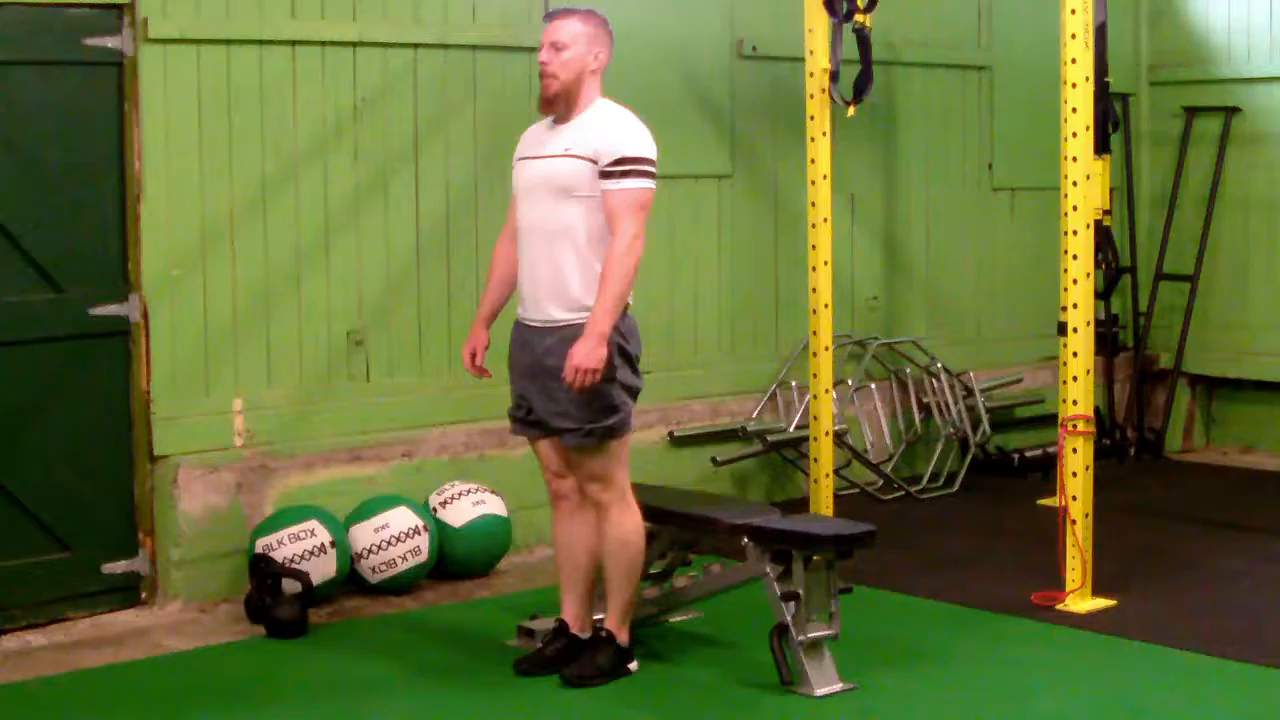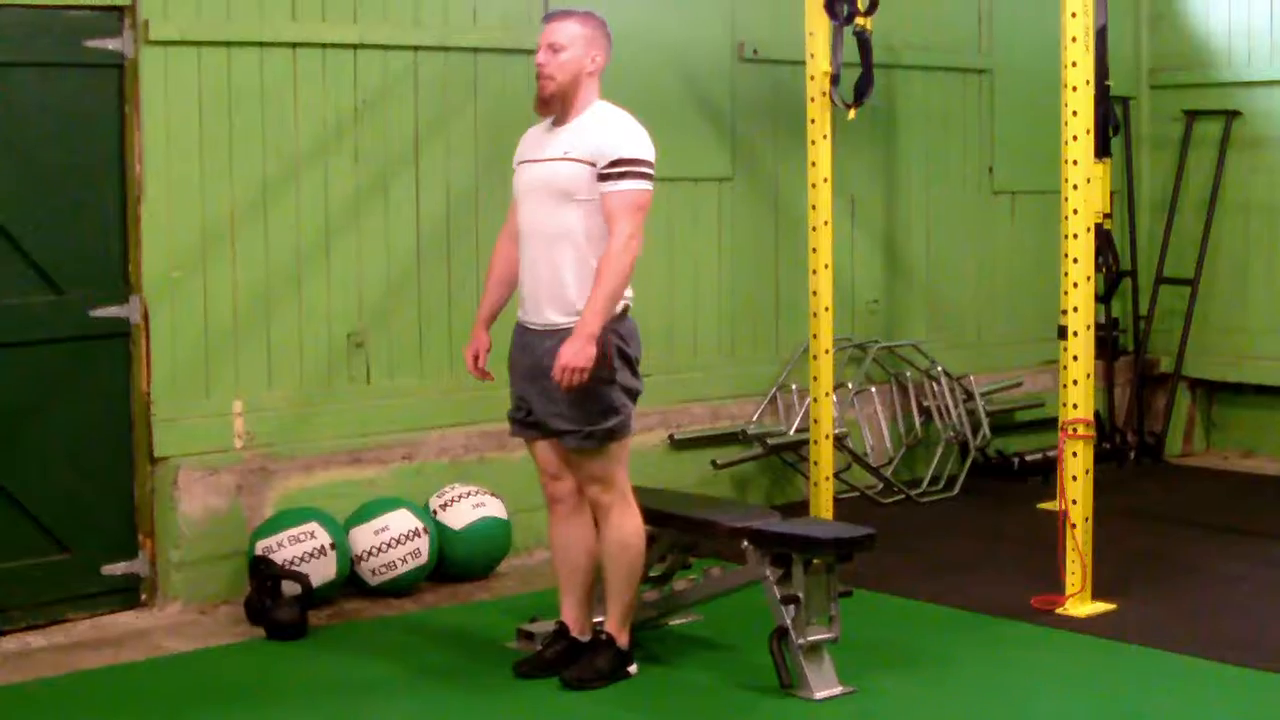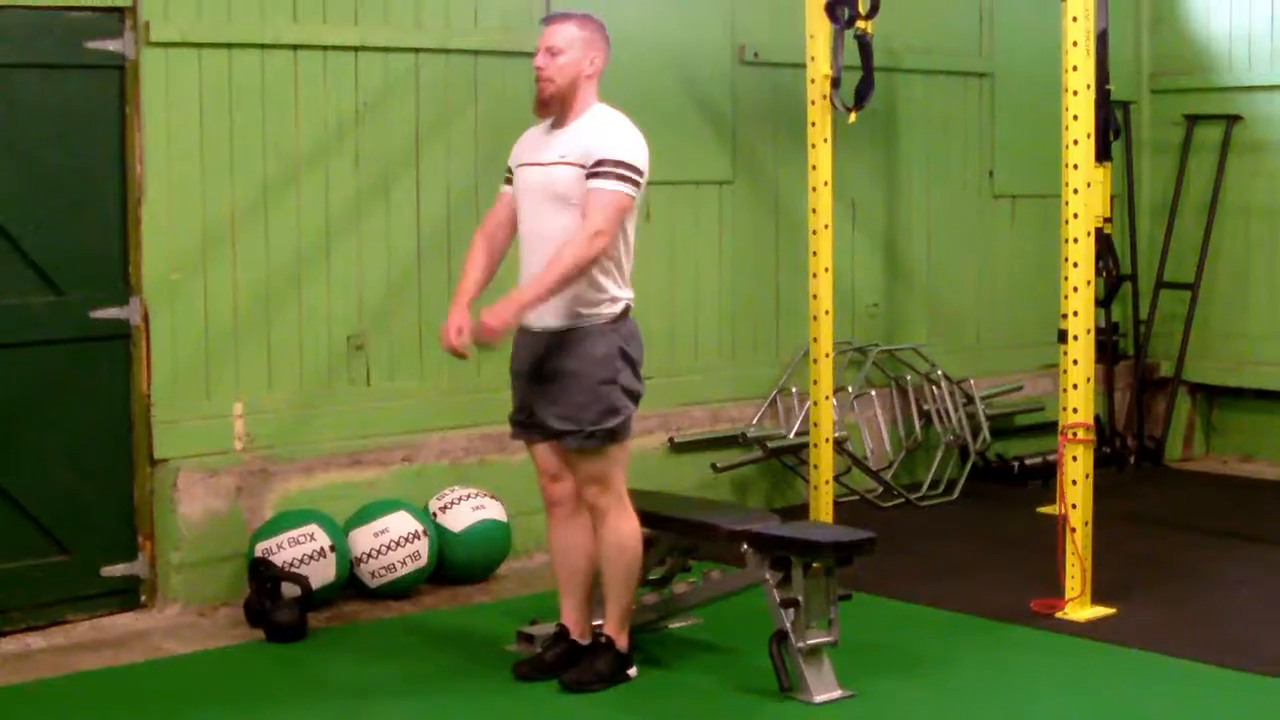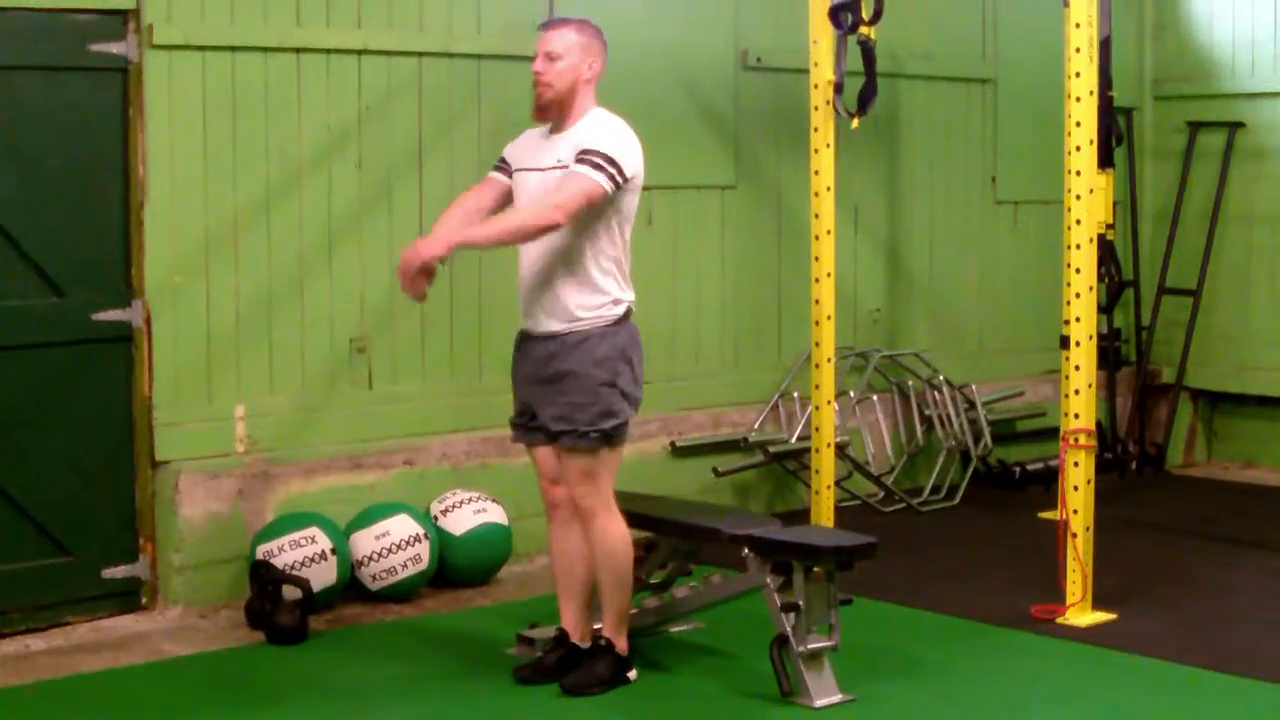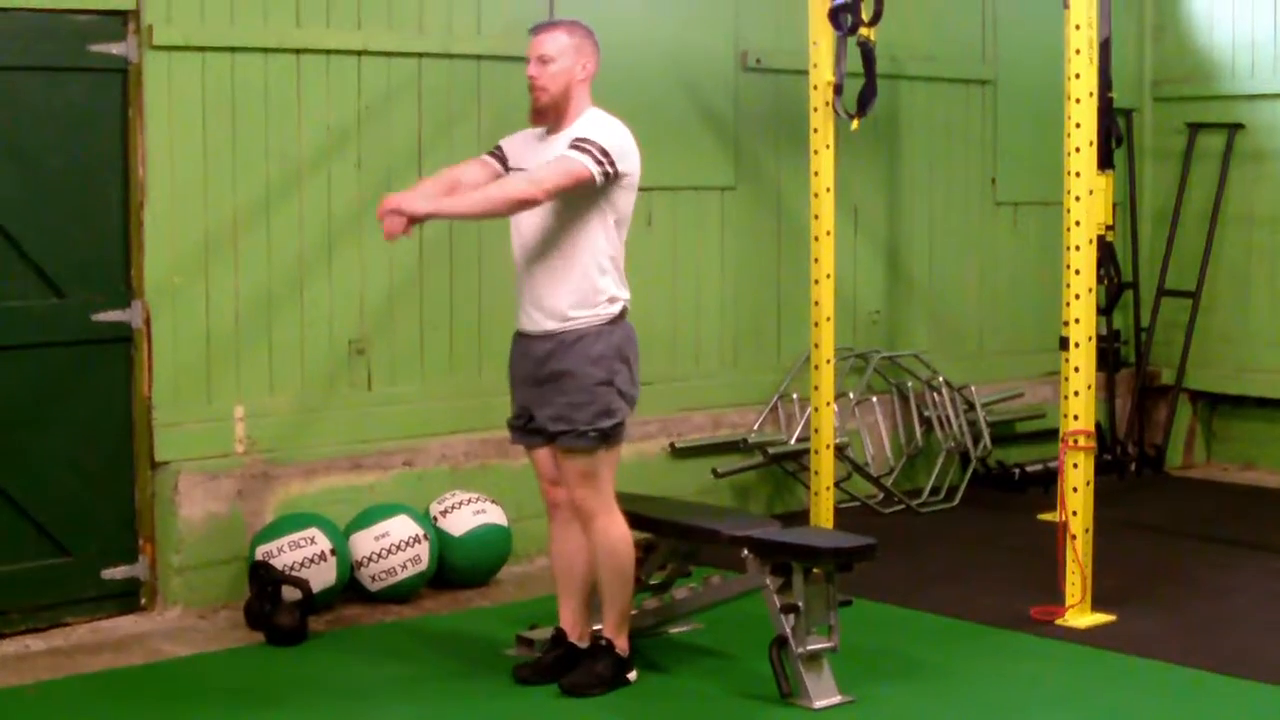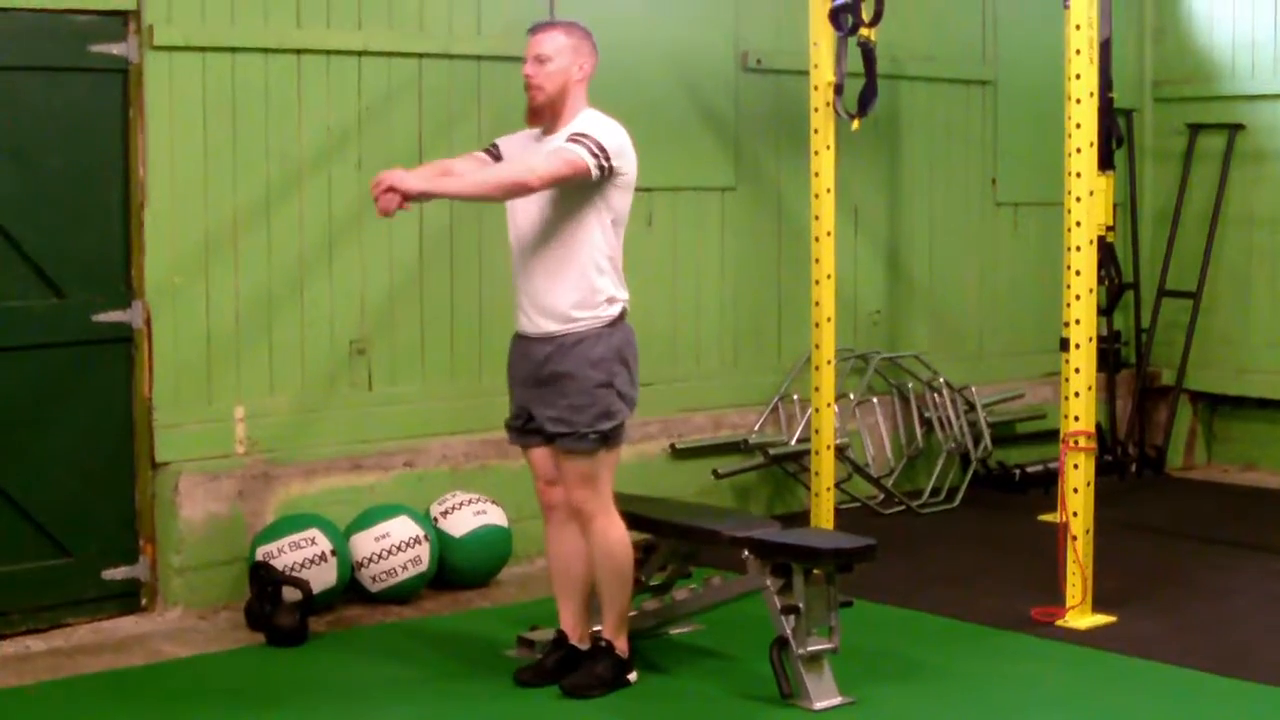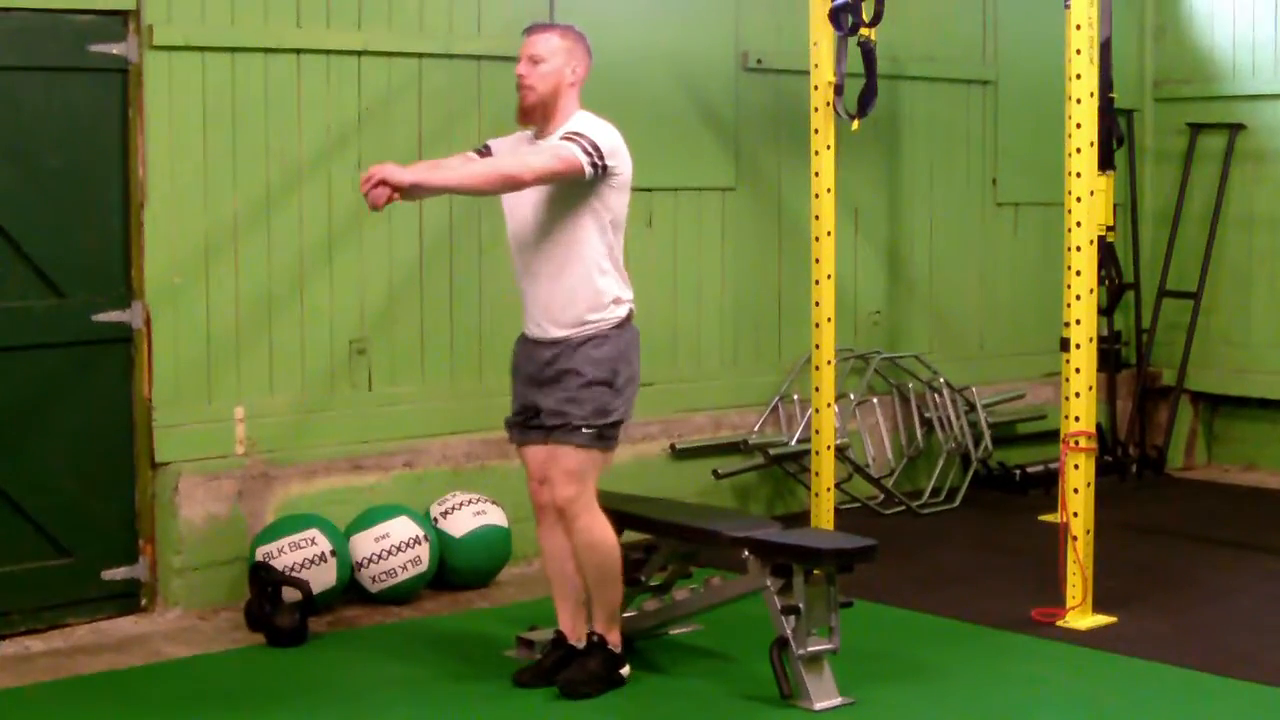
dt=0.2s
person 1, frame 1
left shoulder: (619, 132)
right shoulder: (531, 139)
left elbow: (626, 241)
left wrist: (596, 333)
right wrist: (482, 321)
left hip: (586, 338)
right hip: (533, 335)
left knee: (606, 491)
right knee: (563, 489)
left ankle: (617, 640)
right ankle: (574, 628)
person 1, frame 2
left shoulder: (617, 134)
right shoulder: (531, 141)
left elbow: (623, 244)
left wrist: (587, 334)
right wrist: (482, 324)
left hip: (588, 341)
right hip: (534, 337)
left knee: (606, 494)
right knee: (559, 491)
left ankle: (617, 643)
right ankle: (573, 632)
person 1, frame 3
left shoulder: (613, 137)
right shoulder: (530, 143)
left elbow: (594, 238)
right elbow: (495, 229)
left wrist: (511, 303)
right wrist: (461, 304)
left hip: (591, 340)
right hip: (536, 339)
left knee: (603, 497)
right knee: (558, 494)
left ankle: (616, 646)
right ankle: (572, 635)
person 1, frame 4
left shoulder: (610, 138)
right shoulder: (527, 145)
left elbow: (552, 215)
right elbow: (475, 202)
left wrist: (446, 240)
right wrist: (430, 245)
left hip: (593, 342)
right hip: (537, 340)
left knee: (592, 500)
right knee: (557, 497)
left ankle: (615, 649)
right ankle: (573, 639)
person 1, frame 5
left shoulder: (606, 137)
right shoulder: (524, 143)
left elbow: (531, 193)
right elbow: (464, 177)
left wrist: (426, 207)
right wrist: (411, 196)
left hip: (589, 342)
right hip: (533, 341)
left knee: (591, 502)
right knee: (557, 499)
left ankle: (616, 650)
right ankle: (571, 639)
person 1, frame 6
left shoulder: (602, 136)
right shoulder: (522, 142)
left elbow: (526, 181)
right elbow: (459, 168)
left wrist: (419, 186)
right wrist: (409, 181)
left hip: (589, 345)
right hip: (533, 343)
left knee: (590, 503)
right knee: (554, 500)
left ankle: (616, 652)
right ankle: (574, 641)
person 1, frame 7
left shoulder: (594, 138)
right shoulder: (515, 143)
left elbow: (520, 175)
right elbow: (453, 166)
left wrist: (413, 178)
right wrist: (400, 179)
left hip: (595, 345)
right hip: (539, 345)
left knee: (572, 497)
right knee: (545, 498)
left ankle: (609, 648)
right ankle: (571, 641)
